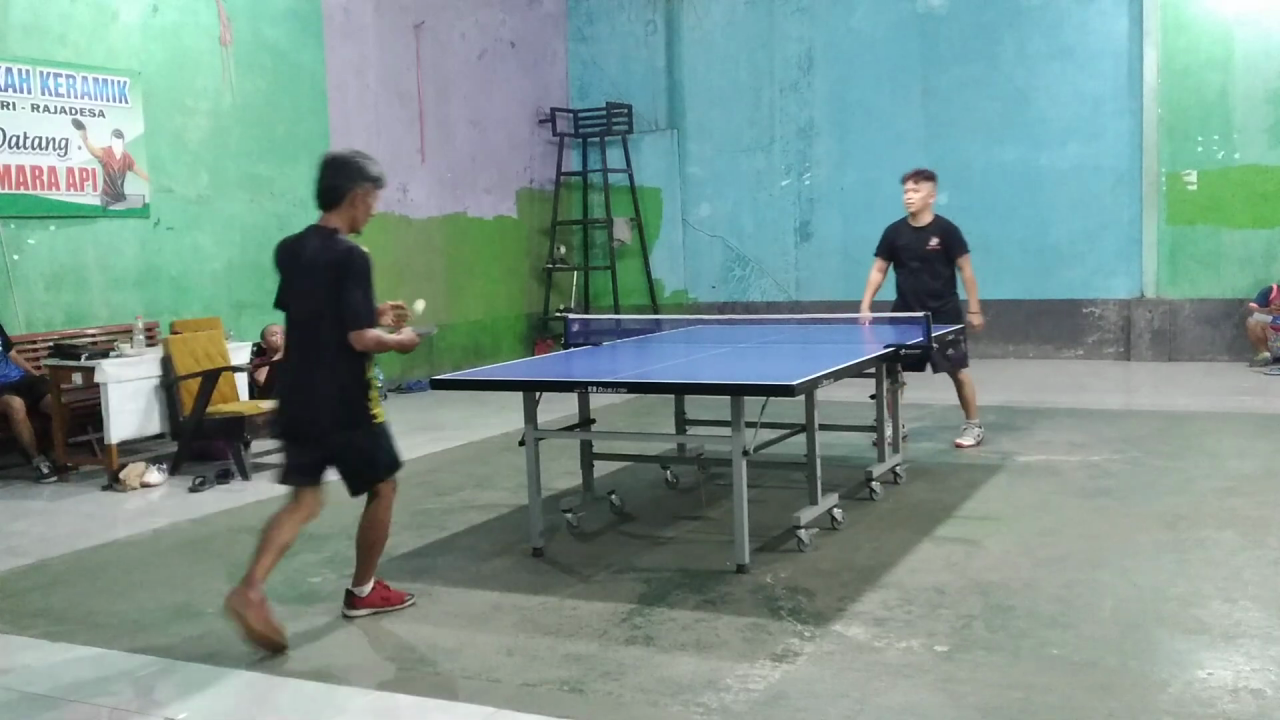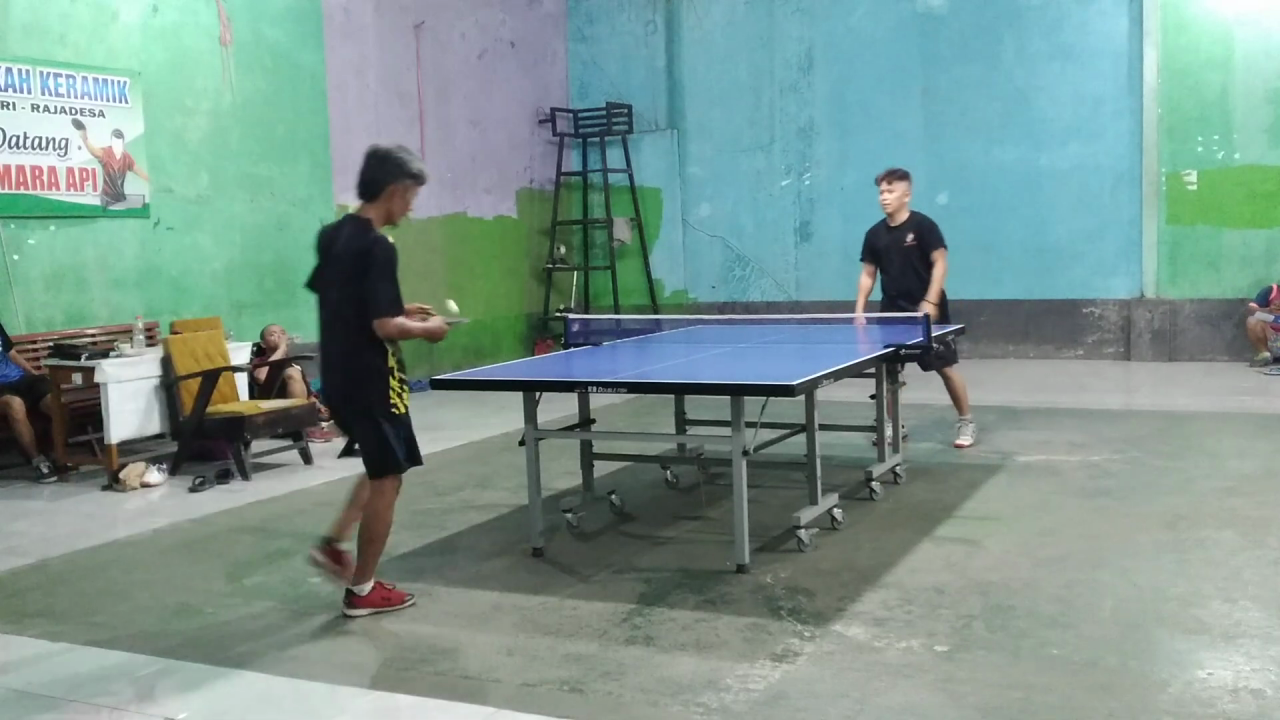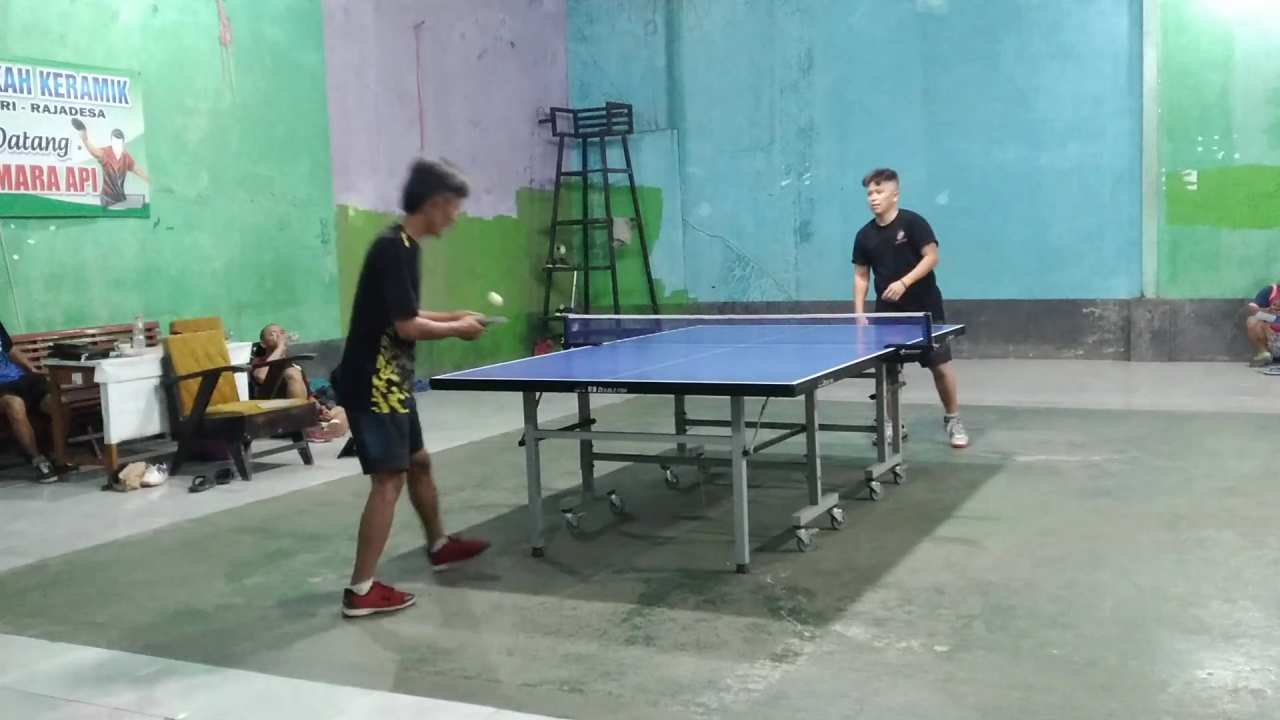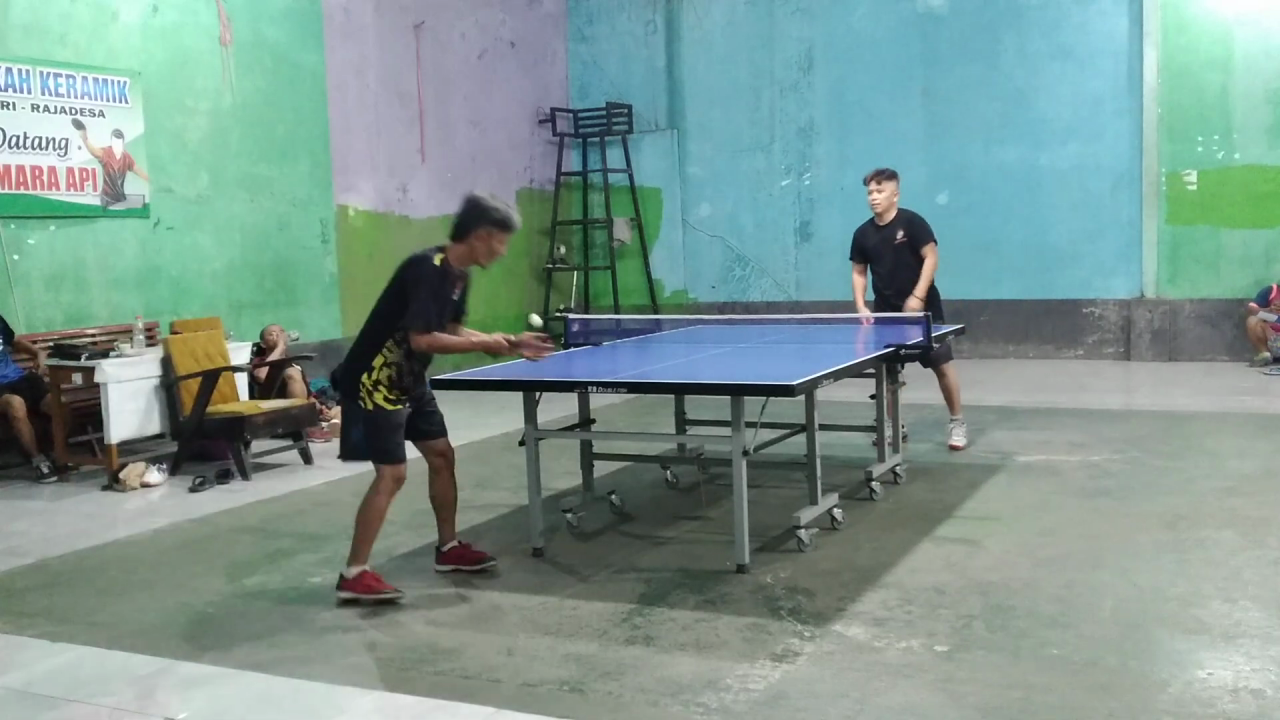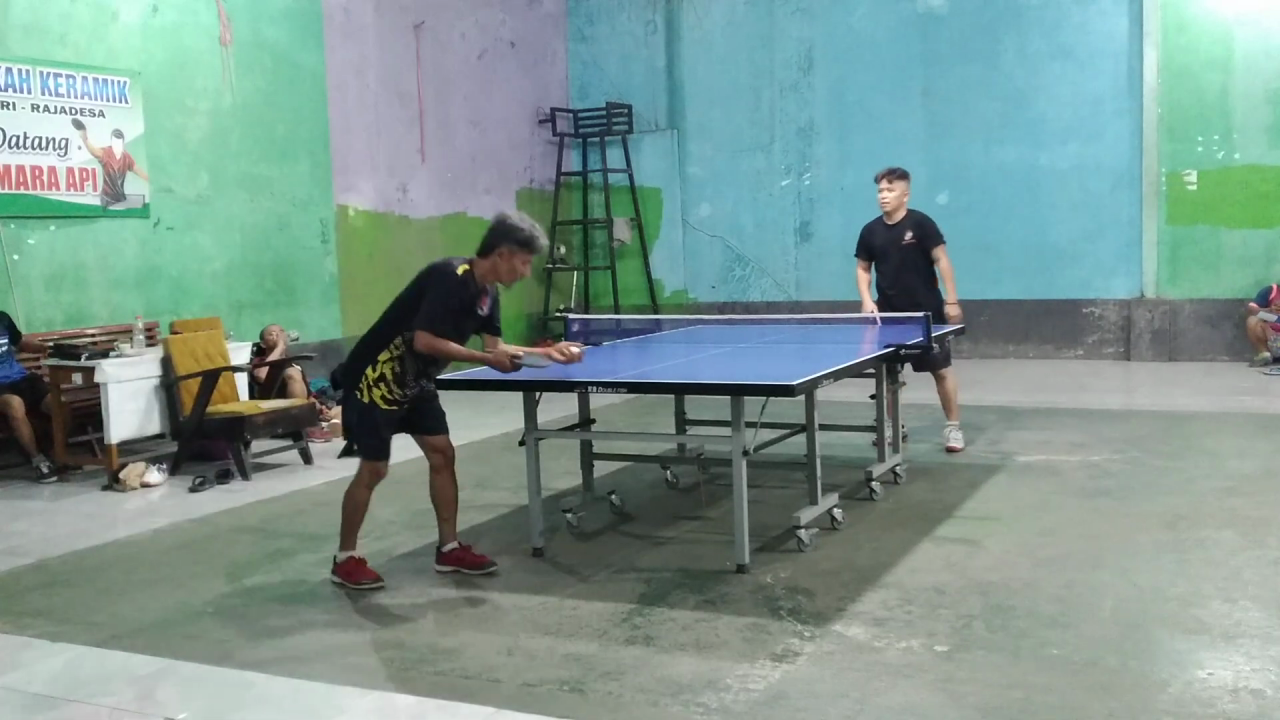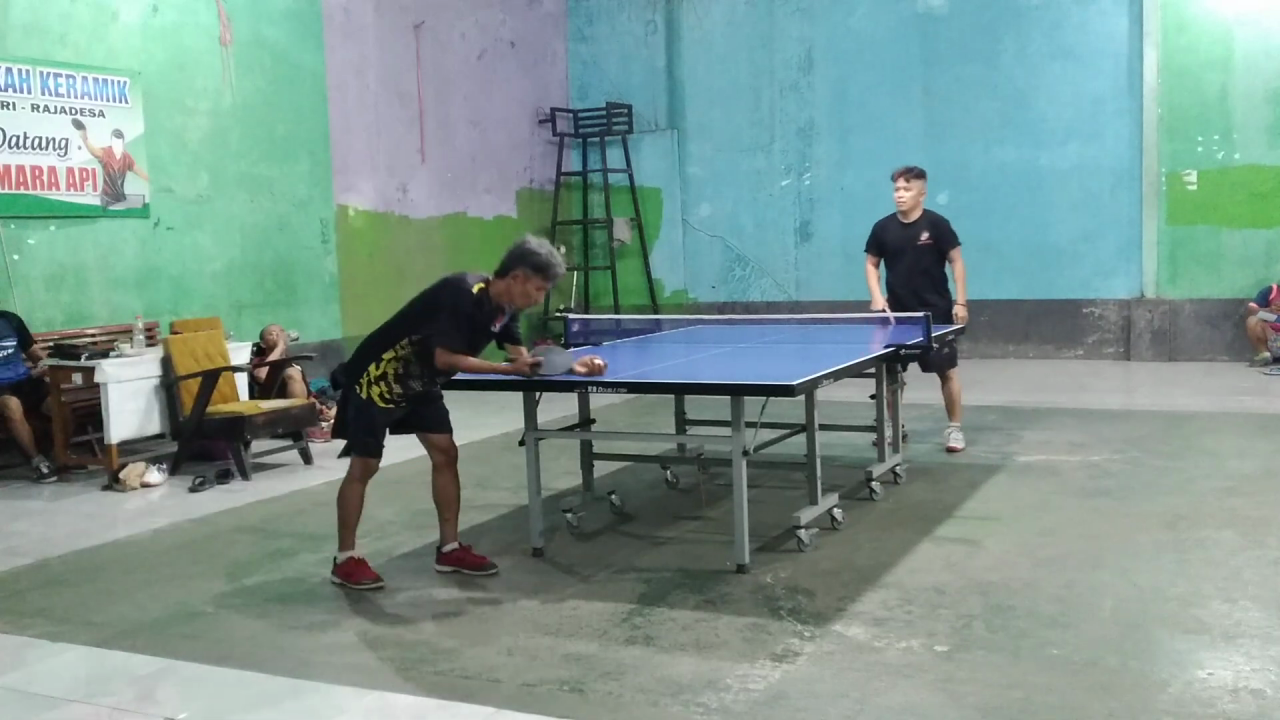
dt=0.2s
person 1, frame 1
left shoulder: (291, 250)
right shoulder: (351, 257)
right elbow: (360, 339)
left wrist: (374, 317)
right wrist: (399, 341)
left hip: (296, 399)
right hip: (345, 400)
left knee: (302, 499)
right knee: (381, 489)
left ankle: (250, 590)
right ankle: (362, 591)
person 1, frame 2
left shoulder: (333, 235)
right shoulder: (377, 247)
right elbow: (382, 327)
left wrist: (402, 312)
right wrist: (424, 329)
left hip: (341, 378)
right hip: (369, 382)
left knee: (381, 468)
right knee: (387, 479)
left ankle: (333, 543)
right ankle: (361, 590)
person 1, frame 3
left shoulder: (399, 245)
right shoulder: (397, 250)
right elbow: (405, 325)
left wrist: (451, 318)
right wrist: (456, 329)
left hip: (388, 378)
right hip: (372, 383)
left knee: (418, 459)
right knee: (390, 479)
left ankle: (438, 544)
right ankle: (360, 590)
person 1, frame 4
left shoulder: (457, 275)
right shoulder: (426, 269)
left elbow: (452, 332)
right elbow: (421, 339)
left wrist: (510, 343)
right wrist: (482, 342)
left hip: (408, 381)
right hip: (374, 380)
left knee: (442, 456)
right knee: (392, 474)
left ankle: (448, 547)
right ankle: (353, 575)
person 1, frame 5
left shoulder: (487, 292)
right shoulder: (448, 277)
left elbow: (495, 345)
right elbow: (423, 341)
left wrist: (547, 352)
right wrist: (485, 359)
left hip: (415, 380)
right hip: (376, 377)
left knee: (442, 454)
right knee: (372, 469)
left ankle: (448, 549)
right ankle: (345, 559)
person 1, frame 6
left shoulder: (504, 308)
right shoulder: (463, 293)
left elbow: (519, 355)
right elbow: (445, 359)
left wrist: (573, 366)
right wrist: (507, 370)
left hip: (419, 382)
right hip: (378, 377)
left knee: (445, 454)
right knee: (364, 467)
left ankle: (449, 549)
right ankle: (345, 559)
person 2, frame 1
left shoulder: (946, 229)
right shoulder: (894, 232)
left elbow: (965, 268)
right elbow: (879, 270)
left wrist: (974, 309)
right wrist: (865, 305)
left hip: (943, 313)
right hip: (905, 312)
left knee: (957, 370)
left ankle: (973, 425)
right ankle: (894, 424)
person 2, frame 2
left shoulder: (923, 225)
right shoulder: (874, 234)
left elbow: (941, 264)
right elbow: (868, 274)
left wrist: (931, 302)
right wrist: (859, 309)
left hip: (928, 311)
right hip: (892, 312)
left knee: (946, 367)
left ankle: (966, 421)
right ankle: (894, 424)
person 2, frame 3
left shoulder: (912, 222)
right shoulder: (865, 235)
left elbow: (932, 257)
right elbow: (861, 275)
left wrist: (903, 282)
right wrist: (859, 310)
left hip: (924, 307)
right hip: (887, 311)
left knee: (940, 365)
left ankle: (952, 419)
right ankle: (894, 425)
person 2, frame 4
left shoulder: (912, 222)
right shoulder: (863, 233)
left elbow: (930, 258)
right elbow: (858, 272)
left wrist: (918, 295)
right wrist: (860, 305)
left hip: (921, 309)
right hip: (886, 312)
left knee: (942, 365)
left ankle: (957, 422)
right ankle: (893, 425)
person 2, frame 5
left shoulder: (921, 223)
right shoulder: (870, 231)
left elbow: (942, 260)
right elbow: (863, 269)
left wrist: (951, 300)
right wrist: (866, 299)
left hip: (926, 311)
right hip: (889, 313)
left knee: (941, 369)
left ankle: (953, 427)
right ankle: (892, 425)
person 2, frame 6
left shoulder: (936, 224)
right shoulder: (882, 228)
left elbow: (956, 261)
right elbow: (871, 264)
left wrist: (961, 301)
right wrist: (876, 294)
left hip: (935, 311)
right hip: (897, 312)
left knee: (946, 370)
left ankle: (955, 428)
